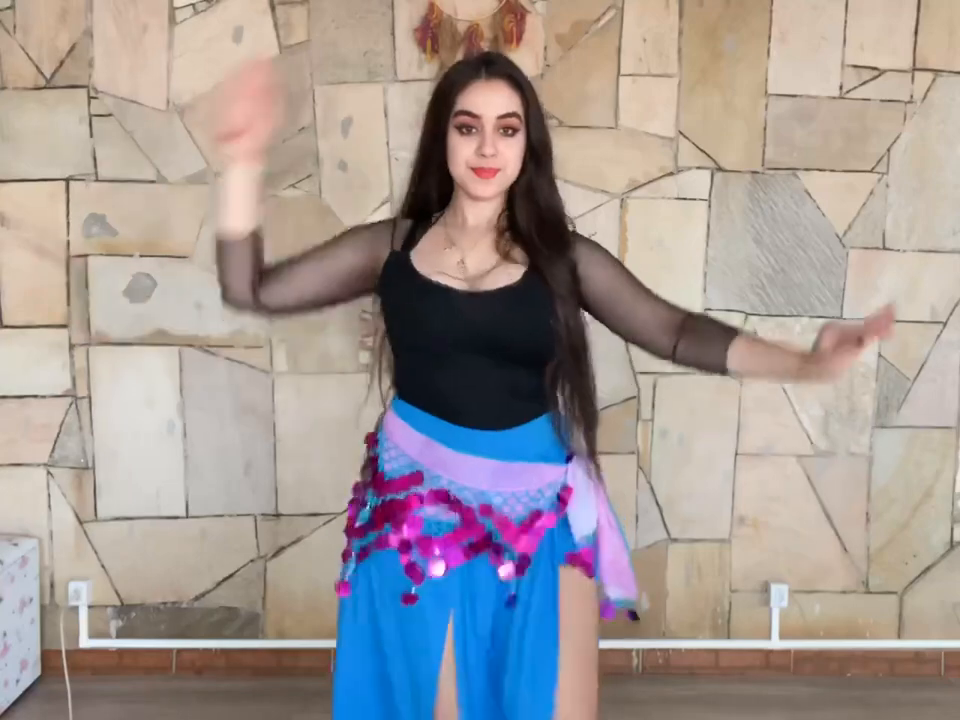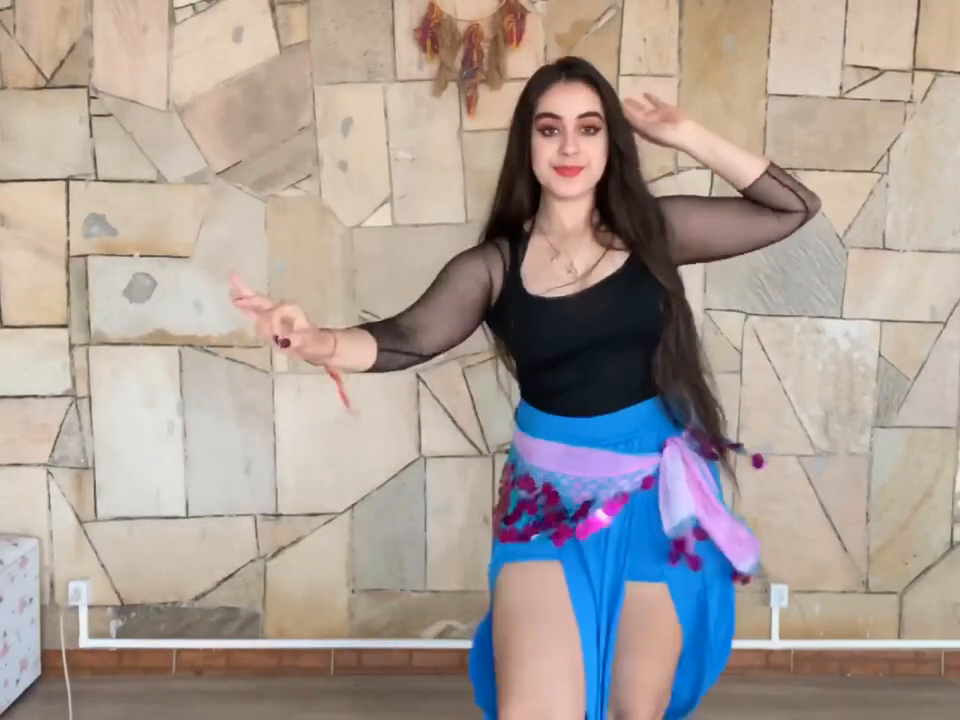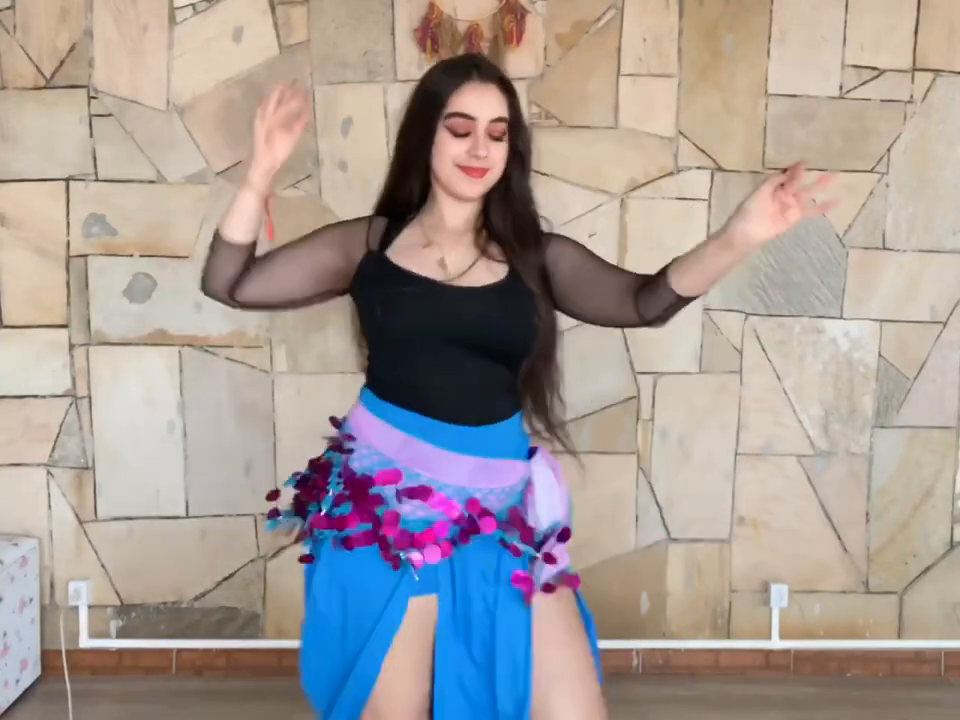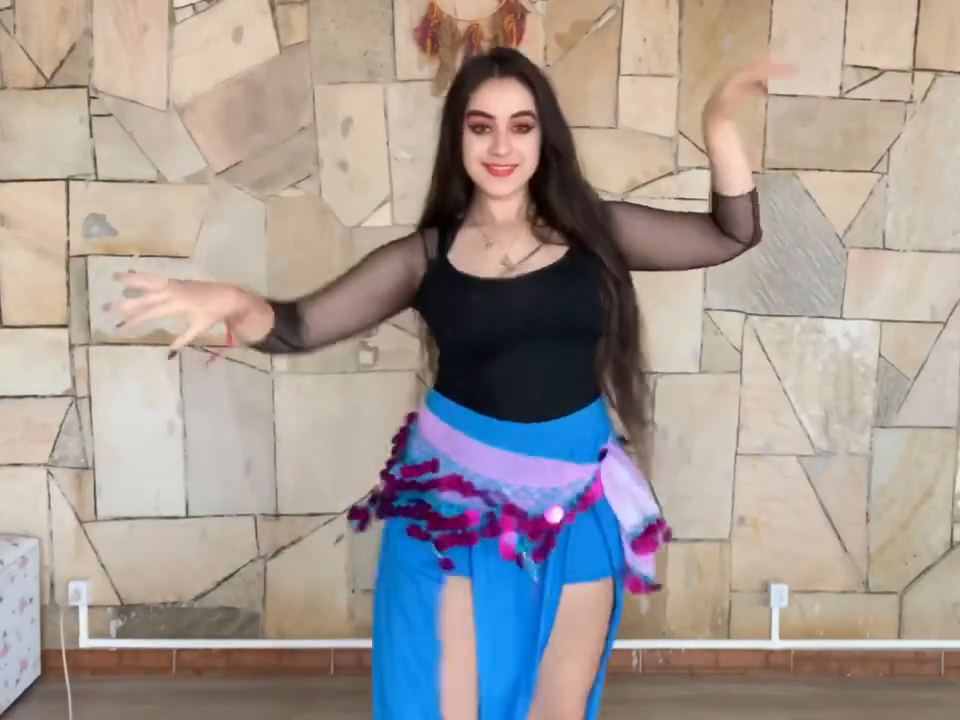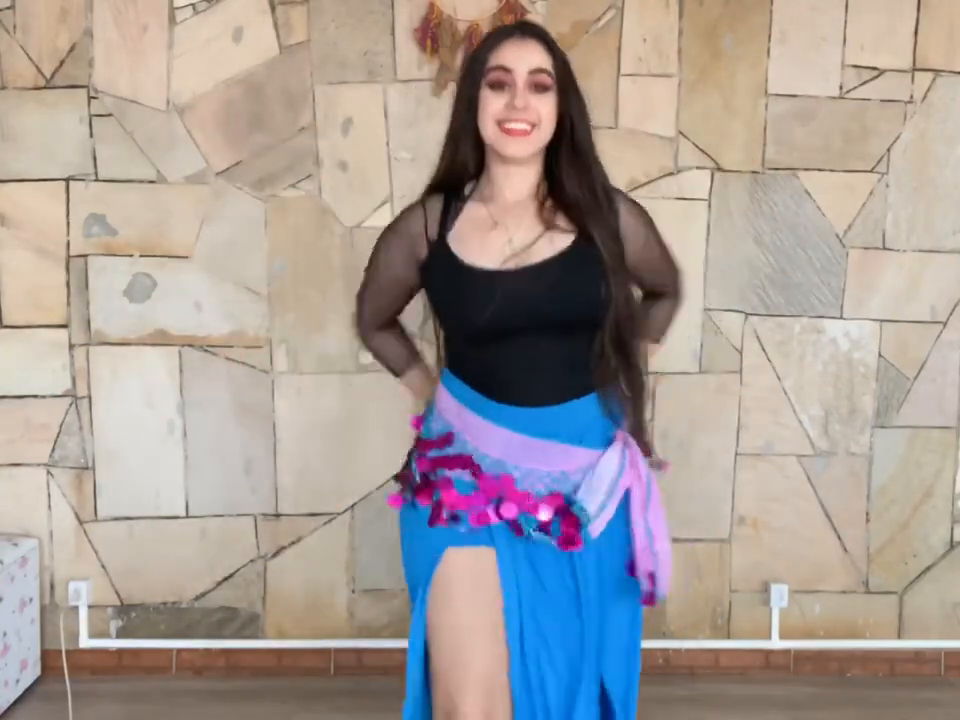
dt=1s
person 1, frame 1
left shoulder: (562, 256)
right shoulder: (392, 247)
left elbow: (677, 334)
right elbow: (253, 291)
left wrist: (806, 362)
right wrist: (245, 162)
left hip: (539, 518)
right hip: (417, 516)
person 1, frame 2
left shoulder: (652, 232)
right shoulder: (492, 266)
left elbow: (795, 208)
right elbow: (408, 339)
left wrist: (682, 133)
right wrist: (319, 343)
left hip: (658, 500)
right hip: (549, 503)
person 1, frame 3
left shoulder: (537, 255)
right shoulder: (369, 243)
left elbow: (640, 300)
right elbow: (228, 284)
left wrist: (736, 239)
right wrist: (261, 174)
left hip: (502, 515)
right hip: (388, 510)
person 1, frame 4
left shoulder: (592, 230)
right shoulder: (425, 253)
left elbow: (733, 234)
right elbow: (302, 325)
left wrist: (722, 128)
right wrist: (225, 304)
left hip: (575, 514)
right hip: (454, 507)
person 1, frame 5
left shoulder: (603, 216)
right shoulder: (428, 226)
left elbow: (663, 289)
right elbow: (375, 319)
left hip: (586, 492)
right hip: (467, 485)
